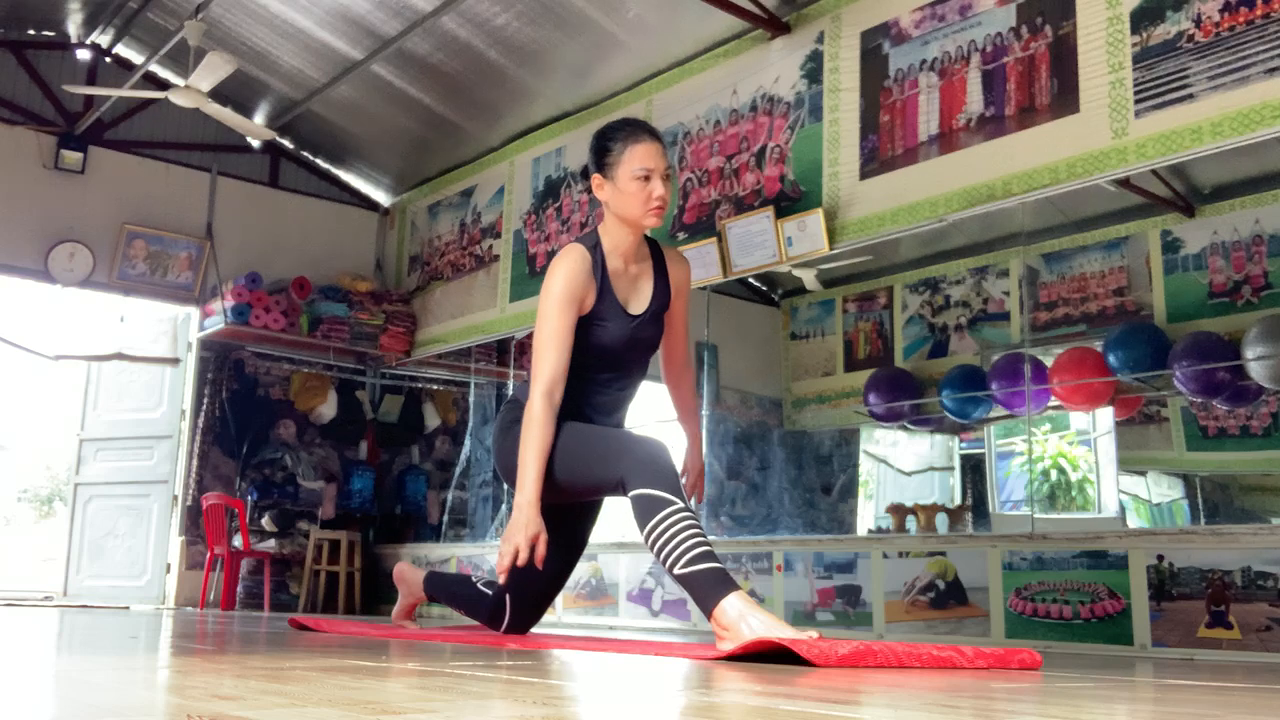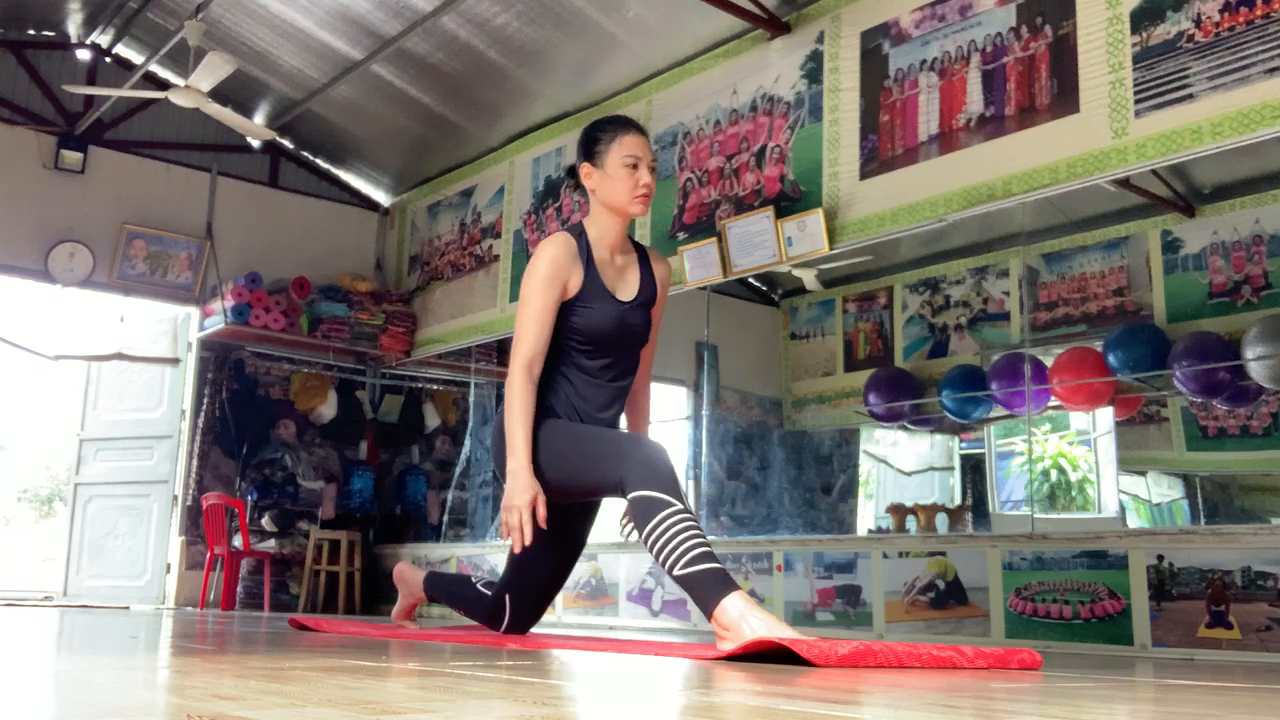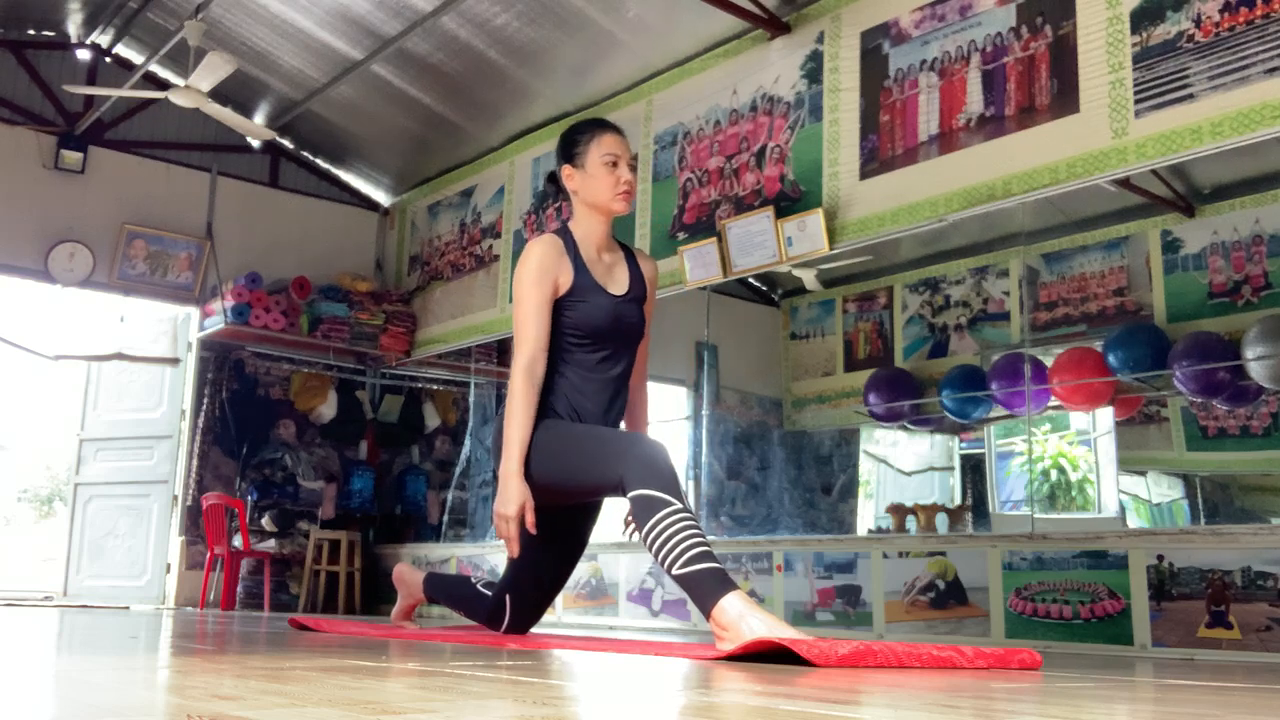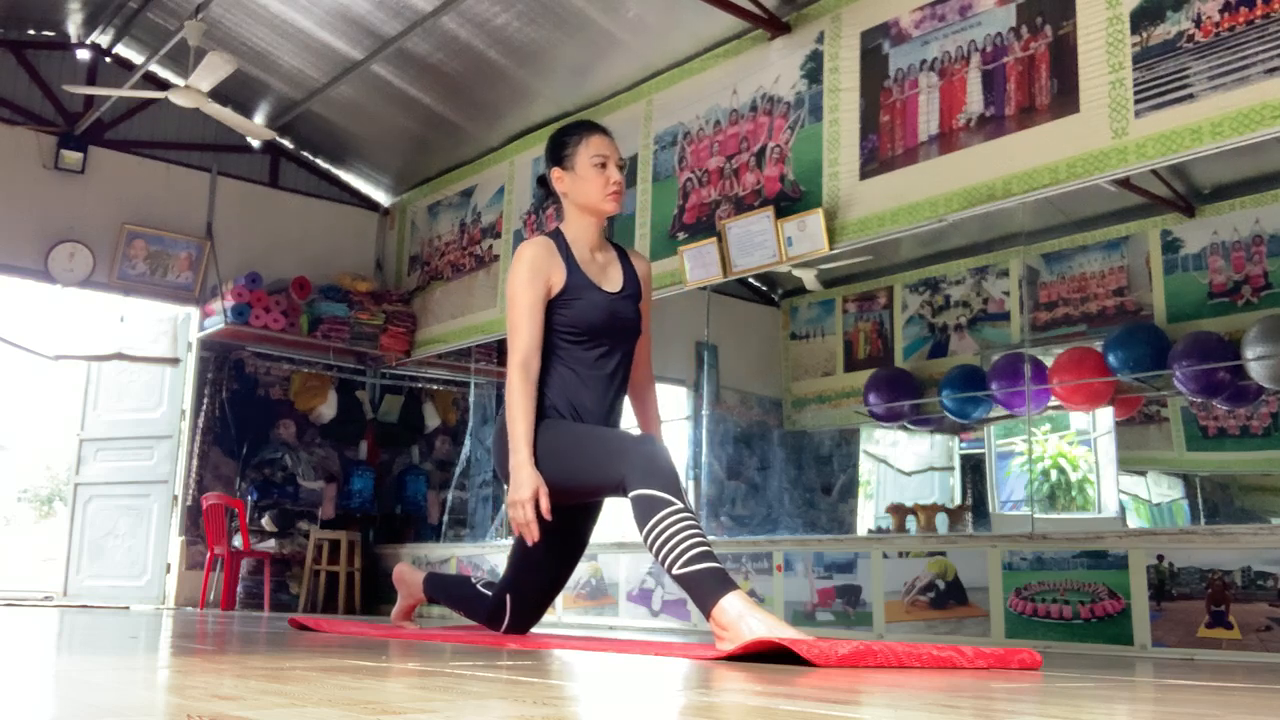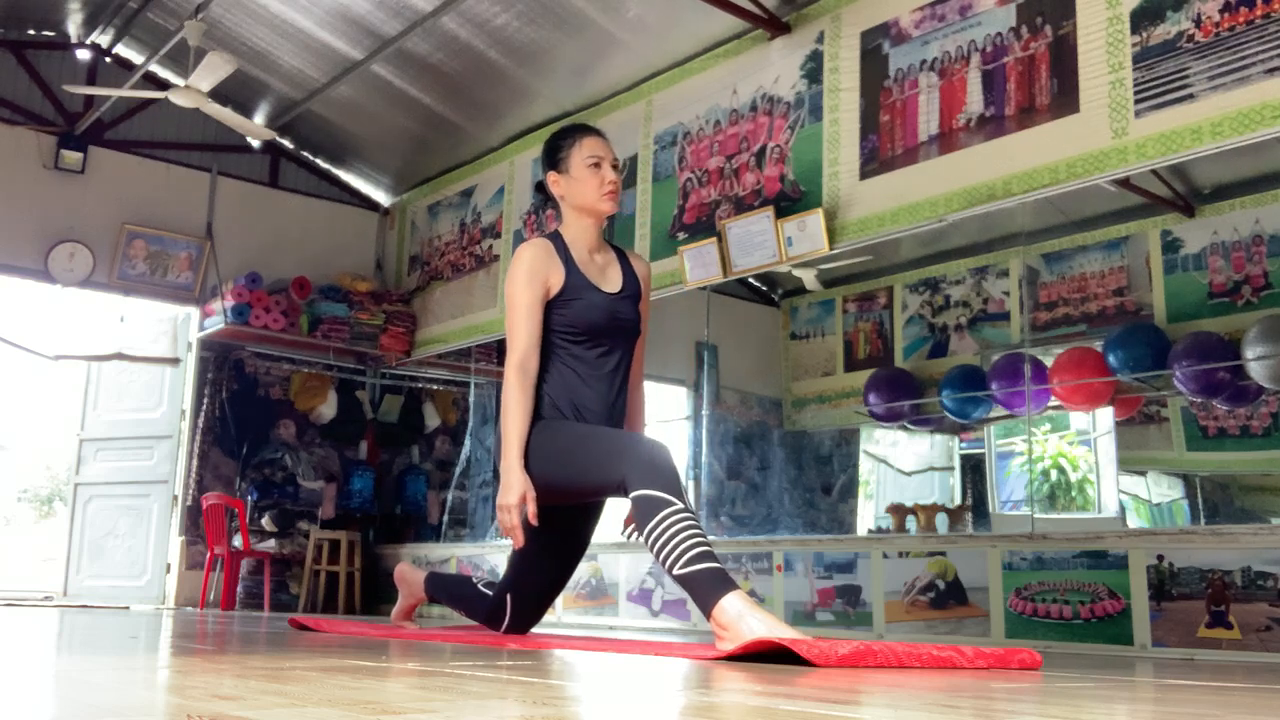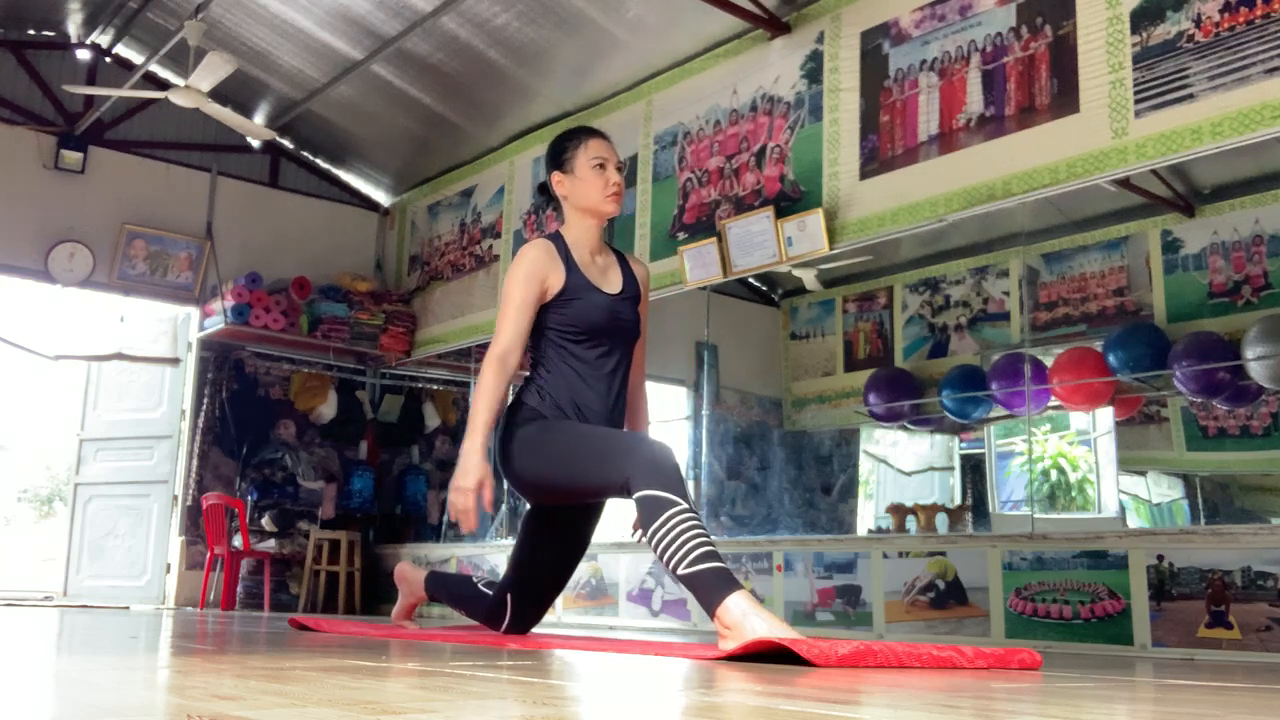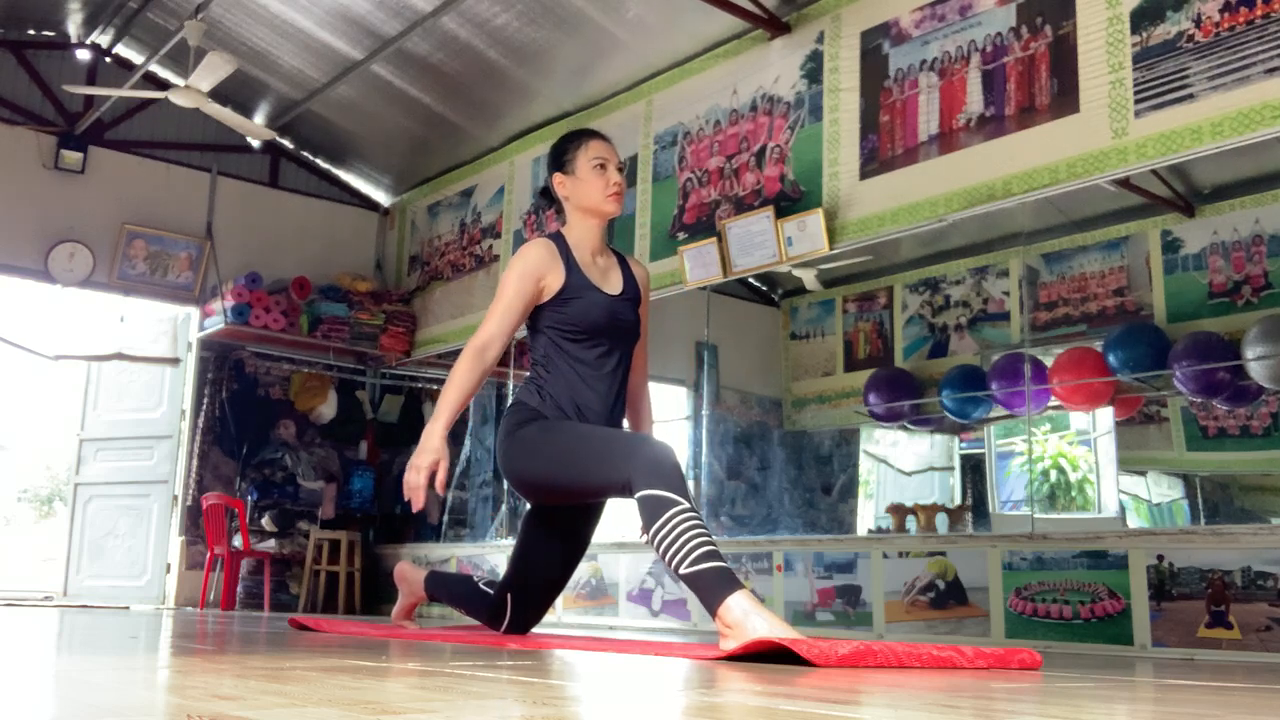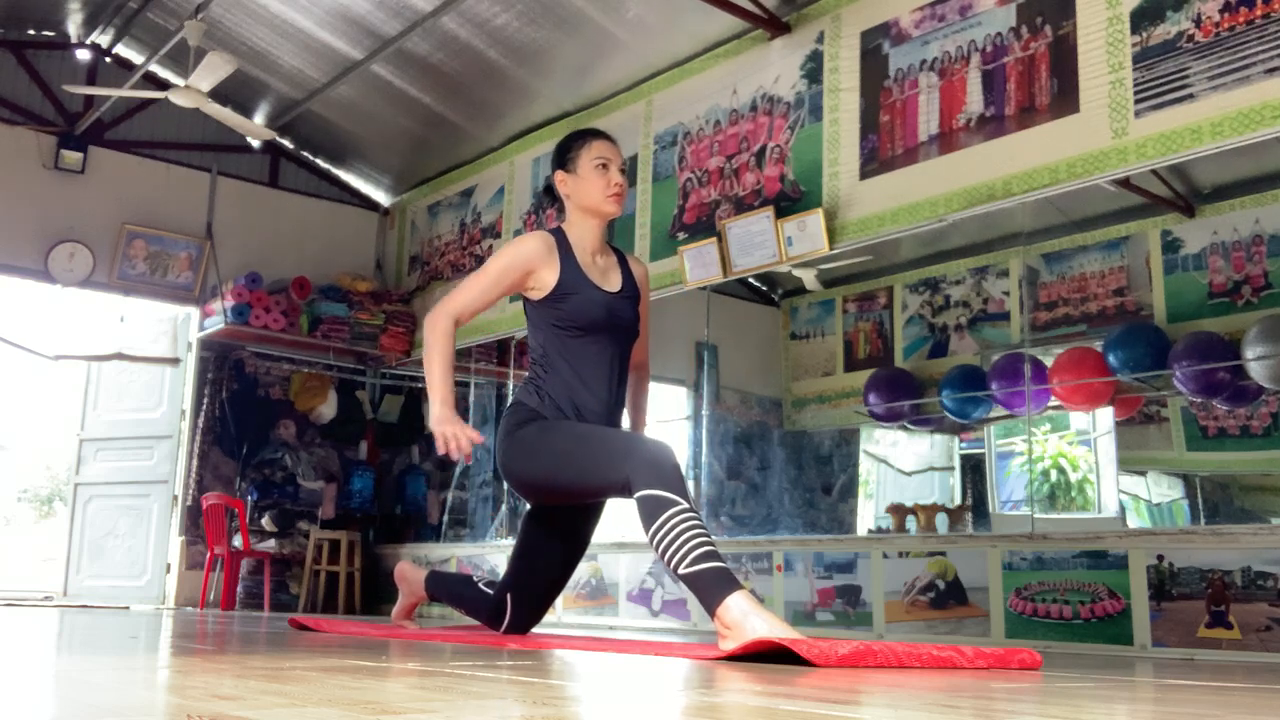
dt=0.3s
person 1, frame 1
left shoulder: (673, 269)
right shoulder: (575, 265)
left elbow: (678, 366)
right elbow: (545, 389)
left wrist: (696, 445)
right wrist: (526, 506)
left hip: (588, 454)
right hip: (532, 438)
left knee: (514, 615)
right knee: (646, 459)
left ankle: (420, 582)
right ankle: (731, 612)
person 1, frame 2
left shoulder: (655, 270)
right shoulder: (559, 253)
right elbow: (524, 367)
left wrist: (639, 489)
right wrist: (518, 471)
left hip: (588, 453)
right hip: (540, 439)
left knee: (511, 614)
right knee: (645, 463)
left ankle: (420, 581)
right ankle: (730, 613)
person 1, frame 3
left shoulder: (643, 269)
right shoulder: (547, 254)
right elbow: (527, 367)
left wrist: (642, 486)
right wrist: (511, 472)
left hip: (585, 458)
right hip: (540, 440)
left knee: (512, 614)
right knee: (647, 460)
left ankle: (420, 582)
right ankle: (730, 612)
person 1, frame 4
left shoulder: (636, 269)
right shoulder: (539, 255)
left elbow: (639, 373)
right elbow: (523, 365)
left wrist: (657, 486)
right wrist: (522, 465)
left hip: (587, 456)
right hip: (542, 441)
left knee: (511, 615)
right knee: (643, 461)
left ankle: (419, 583)
right ankle: (729, 611)
person 1, frame 5
left shoulder: (635, 270)
right shoulder: (538, 257)
right elbow: (520, 366)
left wrist: (647, 489)
right wrist: (512, 467)
left hip: (587, 461)
right hip: (542, 442)
left knee: (512, 615)
right knee: (649, 459)
left ankle: (421, 582)
right ankle: (729, 611)
person 1, frame 6
left shoulder: (634, 273)
right shoulder: (541, 257)
left elbow: (632, 378)
right elbow: (502, 356)
left wrist: (650, 489)
right wrist: (474, 450)
left hip: (587, 460)
right hip: (536, 439)
left knee: (513, 616)
right knee: (653, 461)
left ankle: (422, 581)
right ankle: (733, 611)
person 1, frame 7
left shoulder: (634, 274)
right shoulder: (541, 257)
left elbow: (634, 379)
right elbow: (484, 347)
left wrist: (652, 488)
right wrist: (435, 434)
left hip: (588, 459)
right hip: (536, 439)
left knee: (513, 615)
right knee: (654, 460)
left ankle: (422, 581)
right ankle: (734, 610)
person 1, frame 8
left shoulder: (634, 272)
right shoulder: (539, 251)
left elbow: (637, 362)
right elbow: (442, 317)
left wrist: (633, 430)
right wrist: (442, 410)
left hip: (586, 457)
right hip: (534, 438)
left knee: (513, 615)
right knee: (653, 461)
left ankle: (422, 580)
right ankle: (734, 611)
